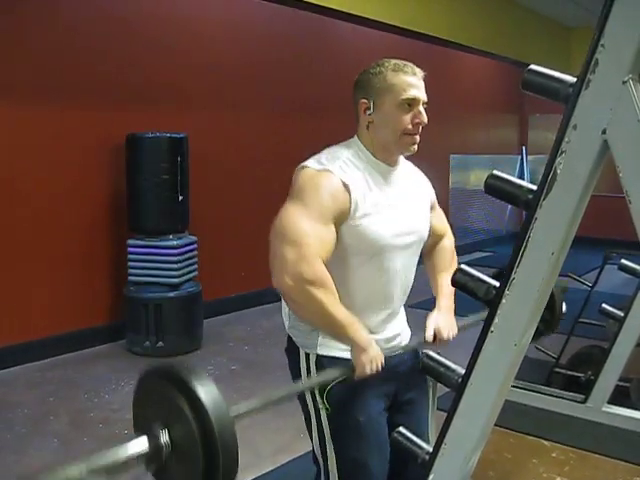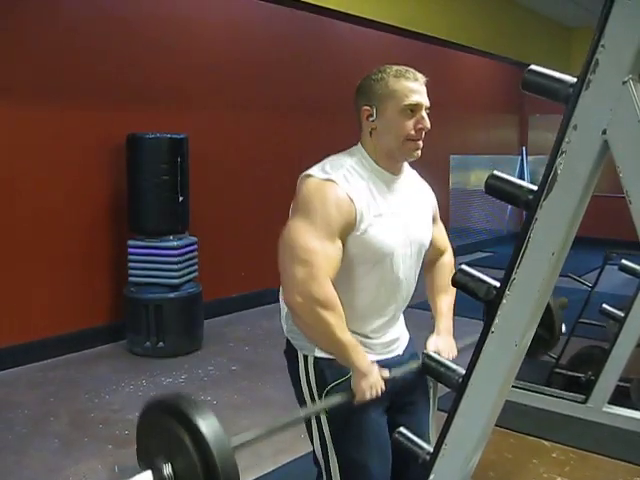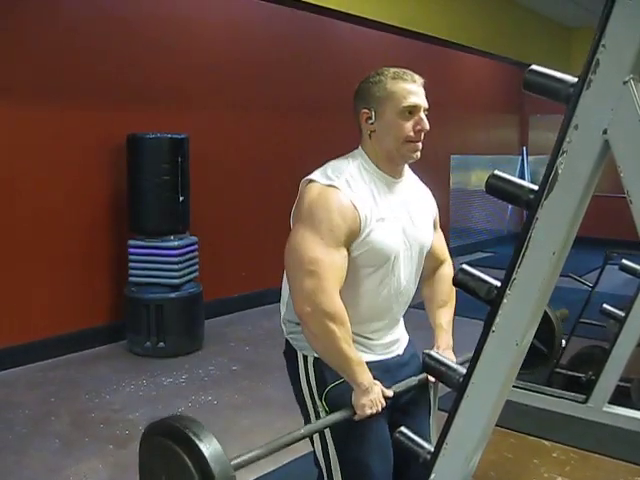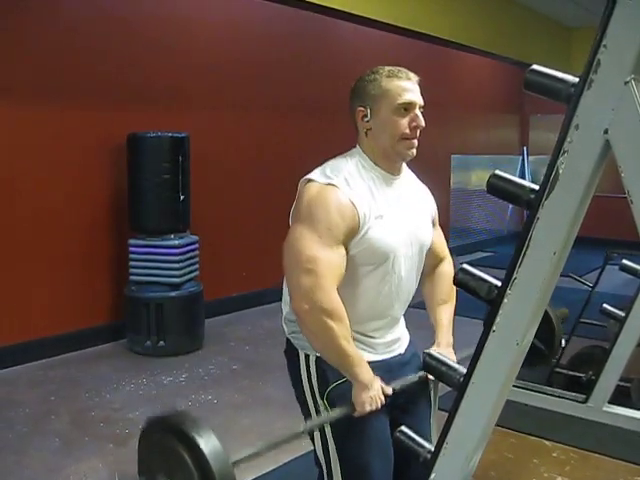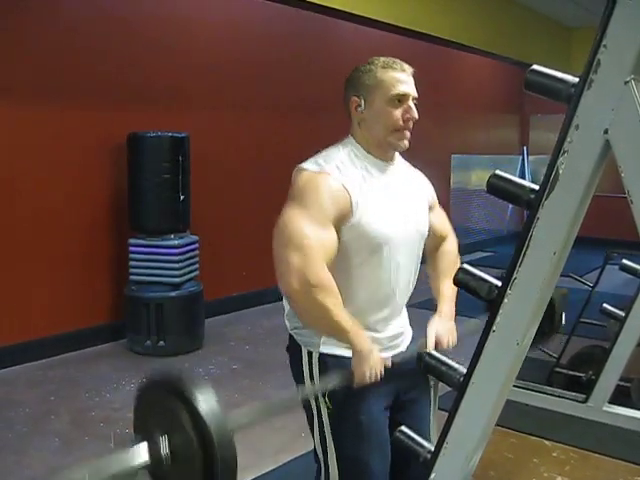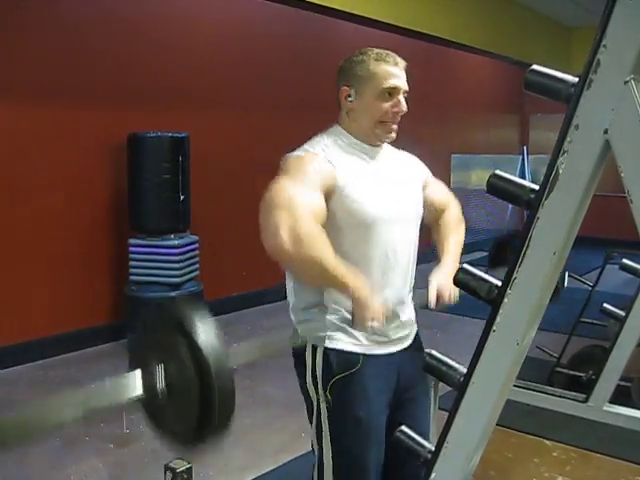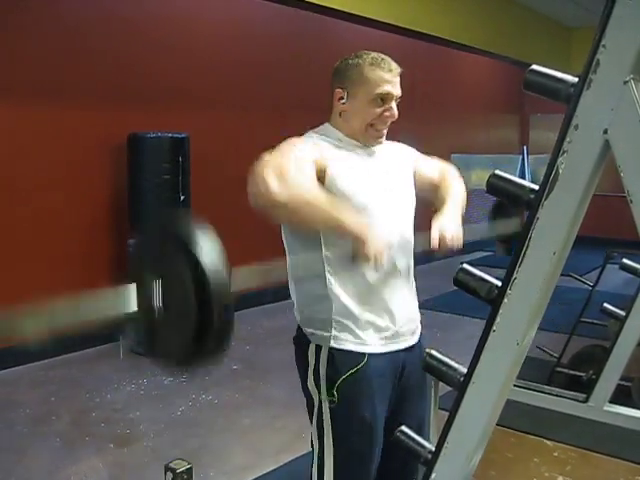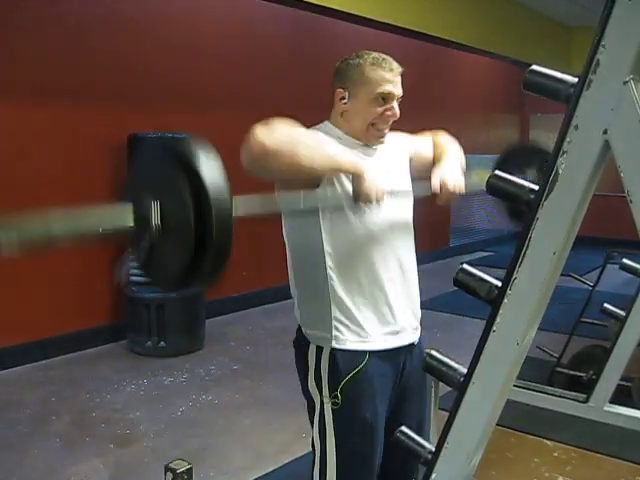
dt=0.1s
person 1, frame 1
left shoulder: (417, 180)
right shoulder: (328, 179)
left elbow: (441, 240)
right elbow: (294, 274)
left wrist: (444, 304)
right wrist: (357, 339)
left hip: (397, 348)
right hip: (332, 357)
person 1, frame 2
left shoulder: (419, 188)
right shoulder: (331, 189)
left elbow: (440, 255)
right elbow: (304, 294)
left wrist: (444, 325)
right wrist: (358, 365)
left hip: (397, 353)
right hip: (333, 362)
person 1, frame 3
left shoulder: (420, 193)
right shoulder: (333, 194)
left elbow: (438, 267)
right elbow: (313, 302)
left wrist: (444, 342)
right wrist: (359, 381)
left hip: (397, 353)
right hip: (330, 362)
person 1, frame 4
left shoulder: (418, 191)
right shoulder: (332, 194)
left elbow: (438, 264)
right elbow: (311, 299)
left wrist: (444, 339)
right wrist: (360, 377)
left hip: (398, 352)
right hip: (331, 361)
person 1, frame 5
left shoulder: (414, 179)
right shoulder: (327, 179)
left elbow: (443, 242)
right elbow: (301, 278)
left wrist: (444, 312)
right wrist: (358, 347)
left hip: (399, 348)
right hip: (336, 359)
person 1, frame 6
left shoulder: (407, 164)
right shoulder: (316, 163)
left elbow: (448, 211)
right elbow: (285, 236)
left wrist: (446, 267)
right wrist: (357, 289)
left hip: (404, 343)
right hip: (340, 354)
person 1, frame 7
left shoulder: (397, 155)
right shoulder: (311, 154)
left elbow: (447, 175)
right elbow: (270, 187)
left wrist: (450, 212)
right wrist: (357, 231)
left hip: (406, 341)
right hip: (344, 351)
person 1, frame 8
left shoulder: (397, 148)
right shoulder: (310, 150)
left elbow: (443, 142)
right elbow: (263, 144)
left wrist: (449, 166)
right wrist: (354, 169)
left hip: (405, 340)
right hip: (344, 351)
